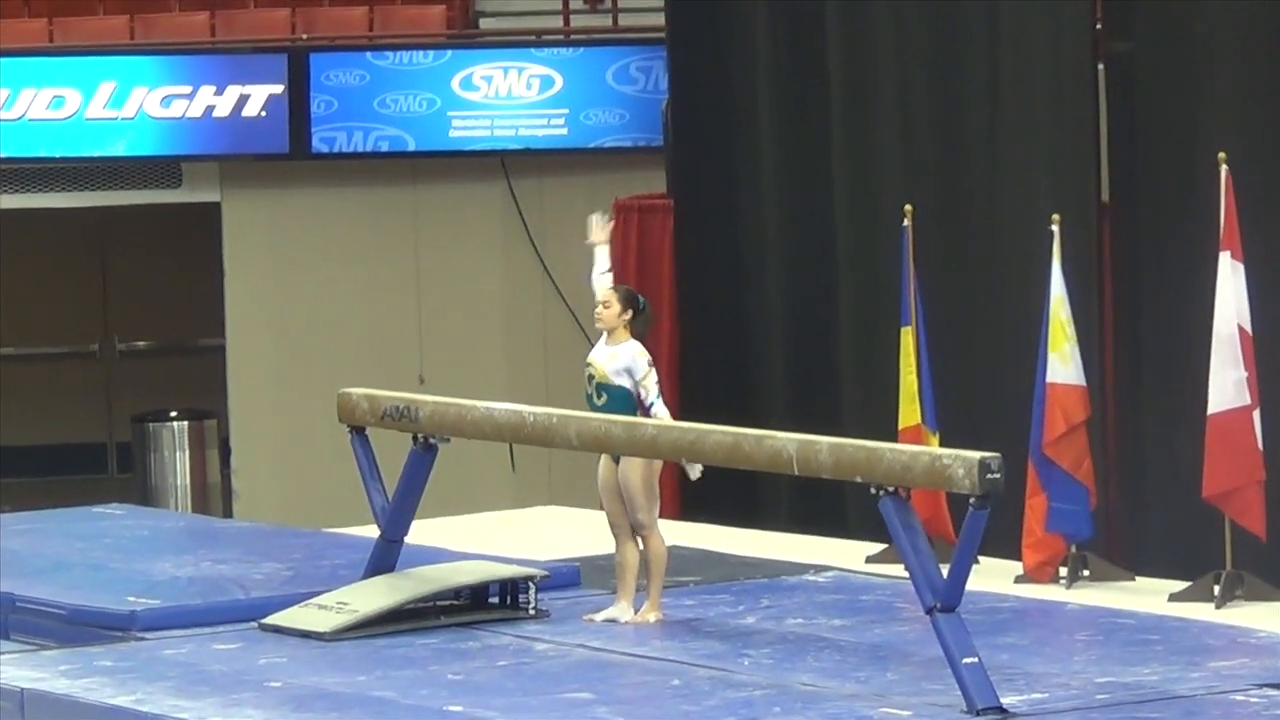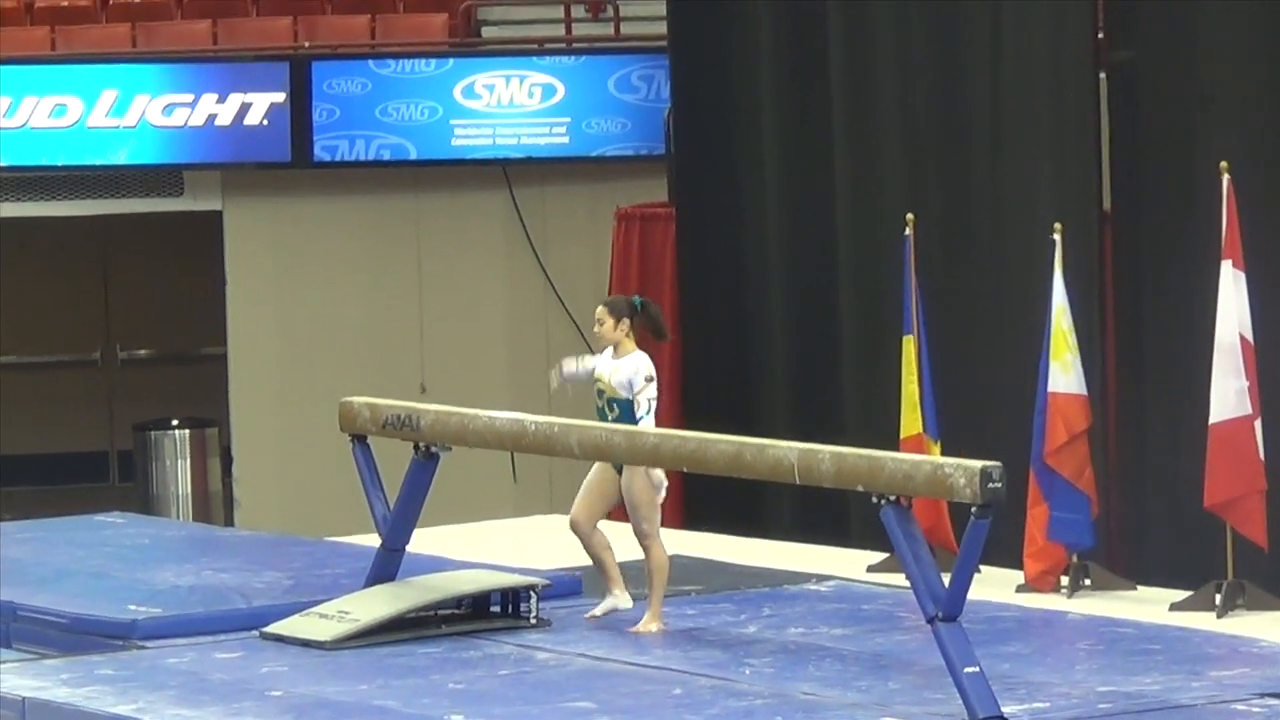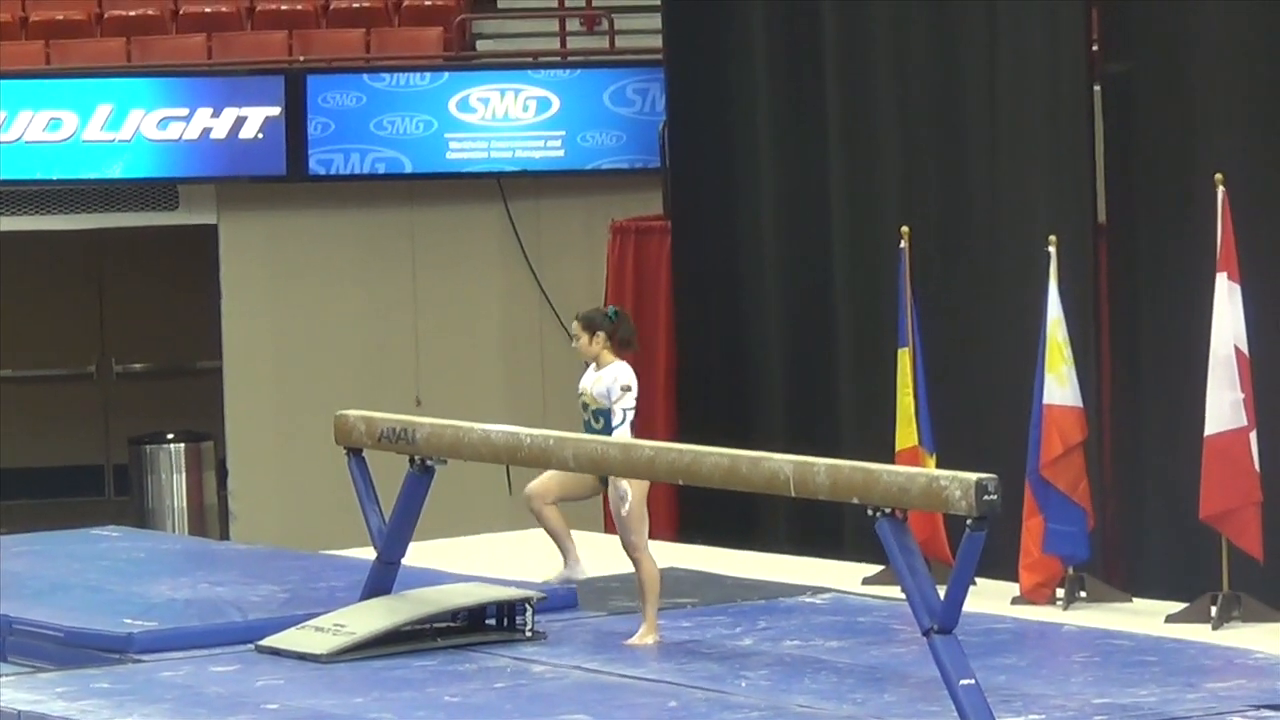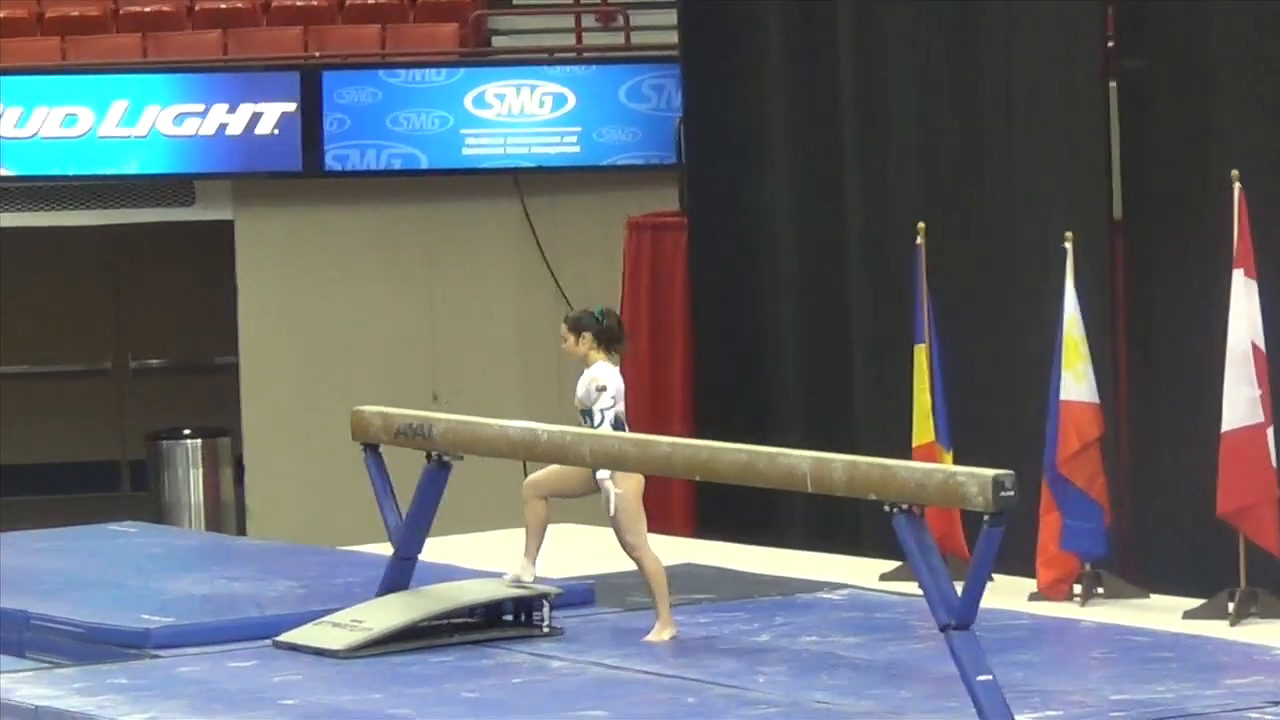
dt=0.2s
person 1, frame 1
left shoulder: (632, 352)
right shoulder: (605, 341)
left elbow: (656, 405)
right elbow: (602, 288)
right wrist: (601, 246)
left hip: (638, 451)
right hip: (614, 449)
left knee: (648, 527)
right knee: (620, 529)
left ankle: (653, 604)
right ankle: (623, 603)
person 1, frame 2
left shoulder: (640, 364)
right shoulder: (607, 356)
left elbow: (646, 418)
right elbow: (592, 366)
left wrist: (654, 467)
right wrist: (569, 368)
left knee: (647, 536)
right knee: (580, 520)
left ankle: (655, 615)
right ankle: (617, 592)
person 1, frame 3
left shoulder: (621, 375)
right shoulder: (592, 371)
left elbow: (622, 428)
left wrist: (622, 476)
right wrist: (607, 471)
left knee: (635, 547)
right knee: (537, 493)
left ankle: (650, 626)
right ankle: (572, 563)
person 1, frame 4
left shoulder: (603, 375)
right shoulder: (593, 371)
left elbow: (604, 428)
left wrist: (605, 476)
left hip: (617, 466)
right hip: (596, 462)
left knee: (636, 546)
right knee: (533, 487)
left ankle: (665, 621)
right ankle: (528, 567)
